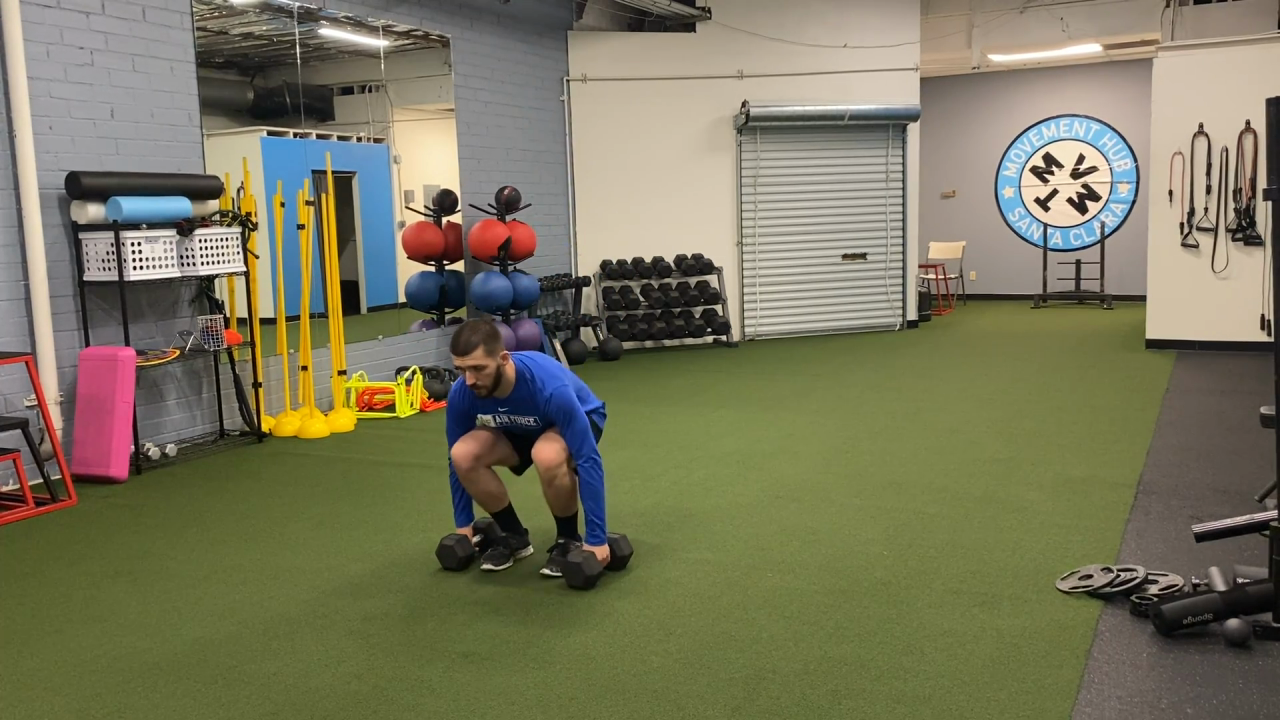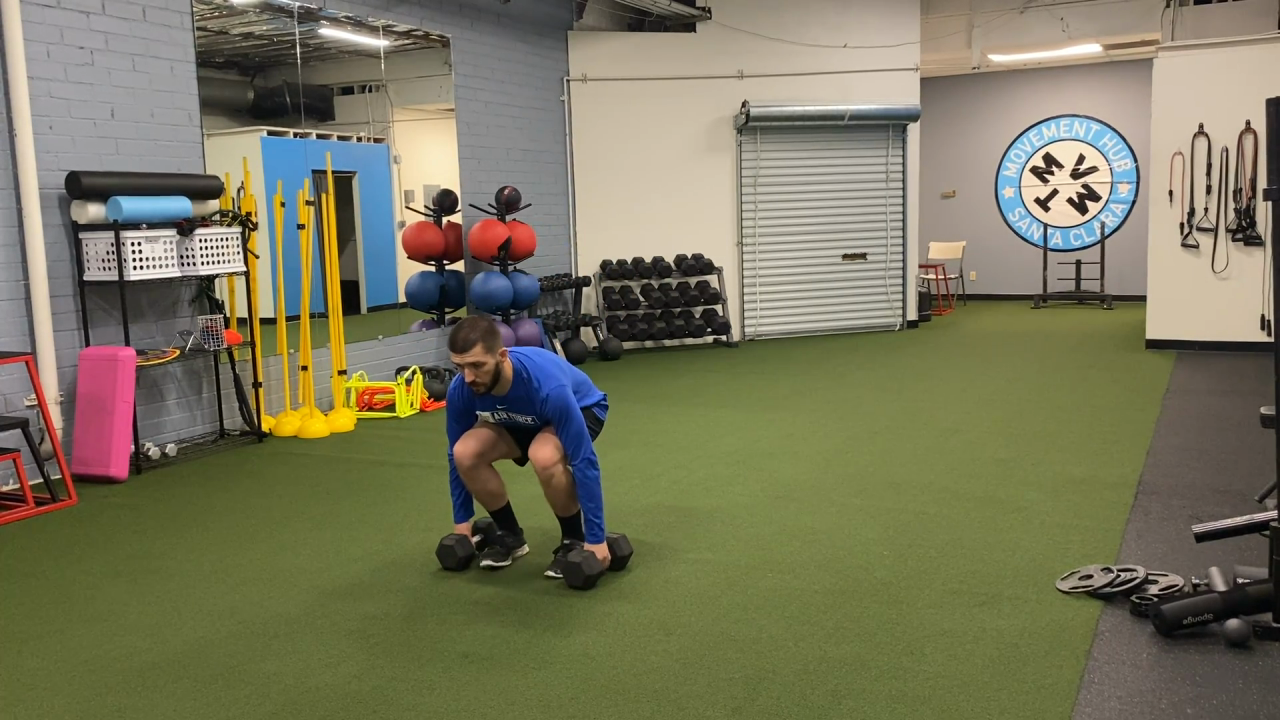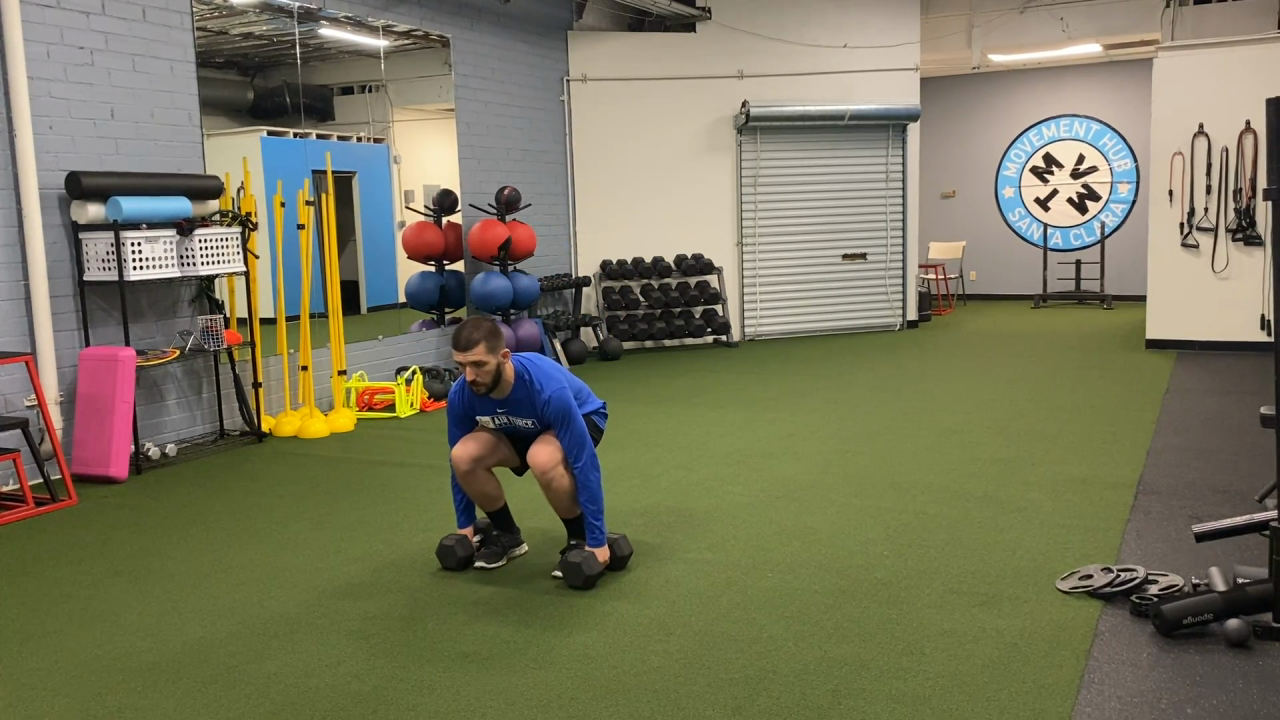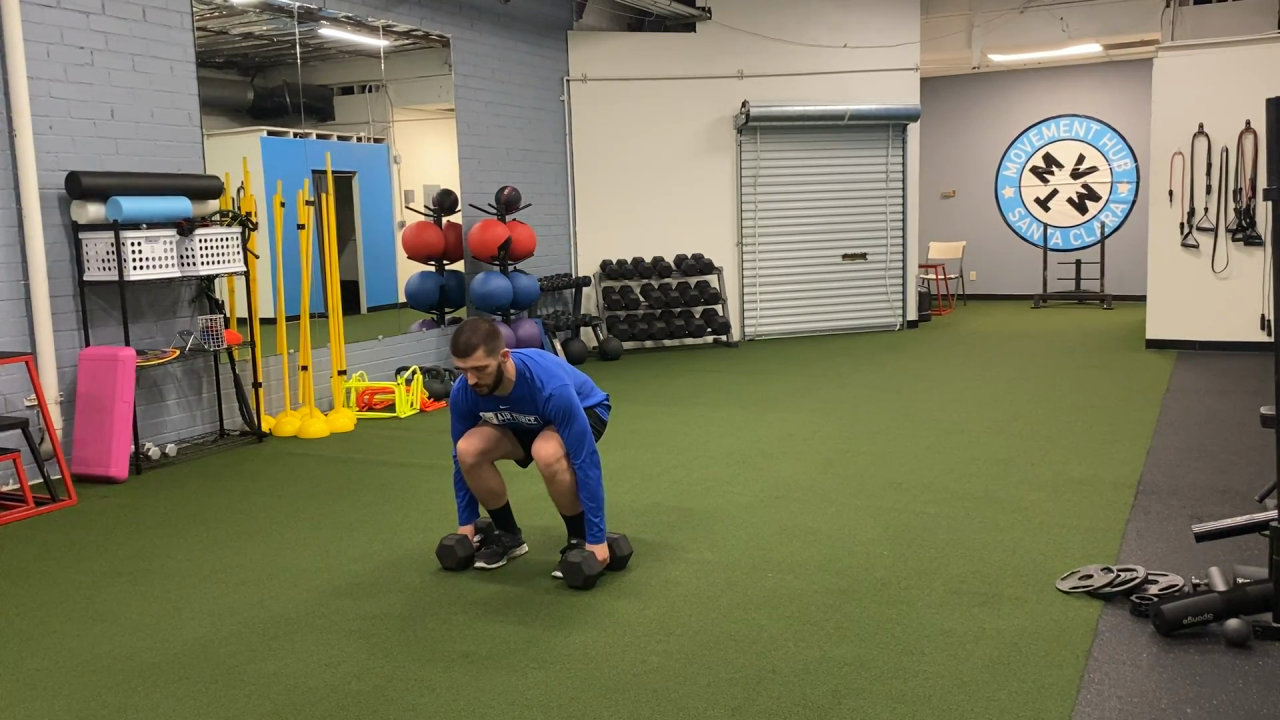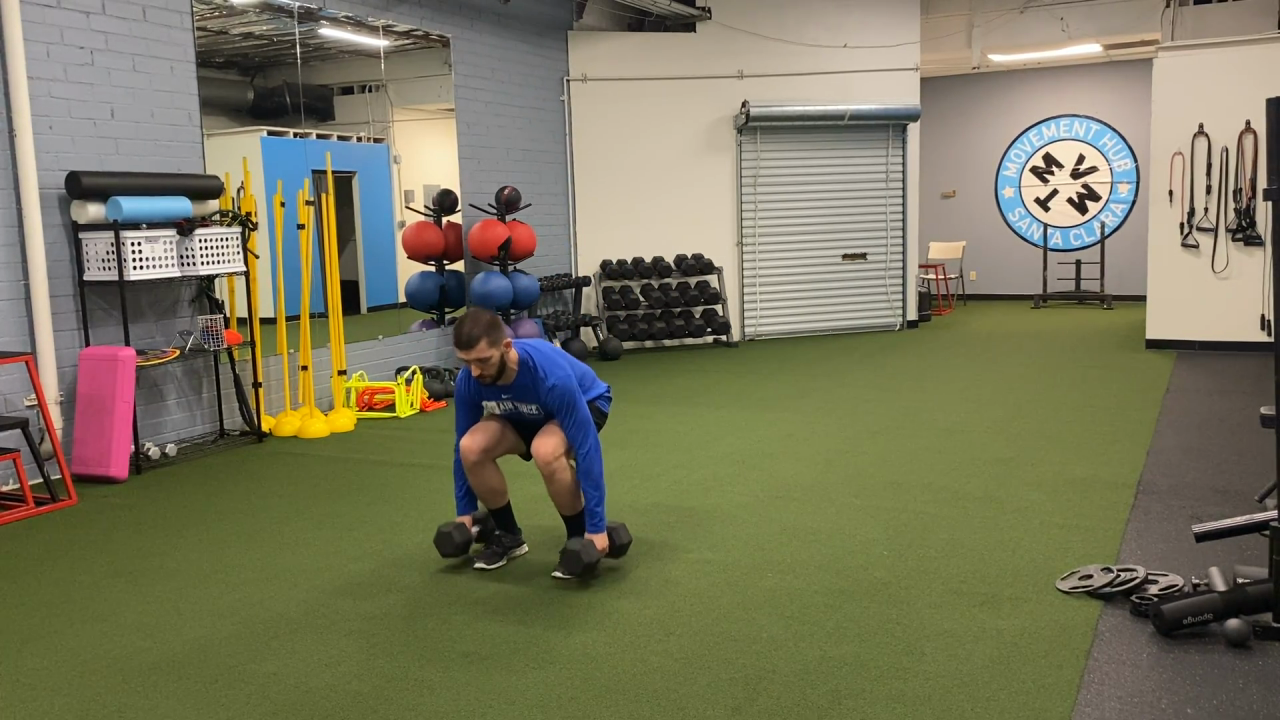
dt=0.5s
person 1, frame 1
left shoulder: (551, 388)
right shoulder: (461, 393)
left elbow: (588, 459)
right elbow: (456, 459)
left wrist: (596, 538)
right wrist: (463, 524)
left hip: (581, 414)
right hip: (520, 427)
left knee: (549, 456)
right knee: (464, 454)
left ankle: (569, 540)
right ankle: (513, 535)
person 1, frame 2
left shoulder: (548, 387)
right shoulder: (460, 390)
left elbow: (583, 460)
right elbow: (455, 455)
left wrist: (596, 538)
right wrist: (461, 520)
left hip: (581, 407)
left knee: (544, 456)
right knee: (465, 453)
left ankle: (574, 540)
right ankle: (509, 534)
person 1, frame 3
left shoulder: (549, 391)
right shoulder: (461, 395)
left elbow: (584, 463)
right elbow: (457, 462)
left wrist: (597, 541)
right wrist: (464, 526)
left hip: (582, 417)
left knee: (543, 458)
right knee: (463, 456)
left ankle: (579, 540)
right ankle: (506, 534)
person 1, frame 4
left shoulder: (551, 387)
right shoulder: (463, 392)
left elbow: (585, 460)
right elbow: (461, 457)
left wrist: (597, 538)
right wrist: (466, 522)
left hip: (584, 410)
left knee: (547, 453)
right knee: (469, 450)
left ankle: (579, 539)
right ankle: (507, 534)
person 1, frame 5
left shoulder: (552, 376)
right shoulder: (469, 380)
left elbow: (586, 450)
right elbow: (462, 447)
left wrist: (595, 527)
right wrist: (464, 512)
left hip: (585, 403)
left knee: (546, 451)
right knee: (472, 448)
right ankle: (507, 534)
